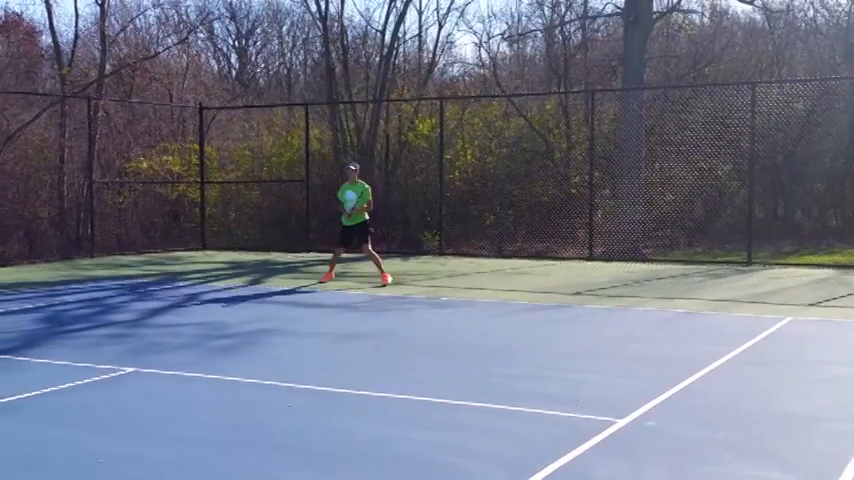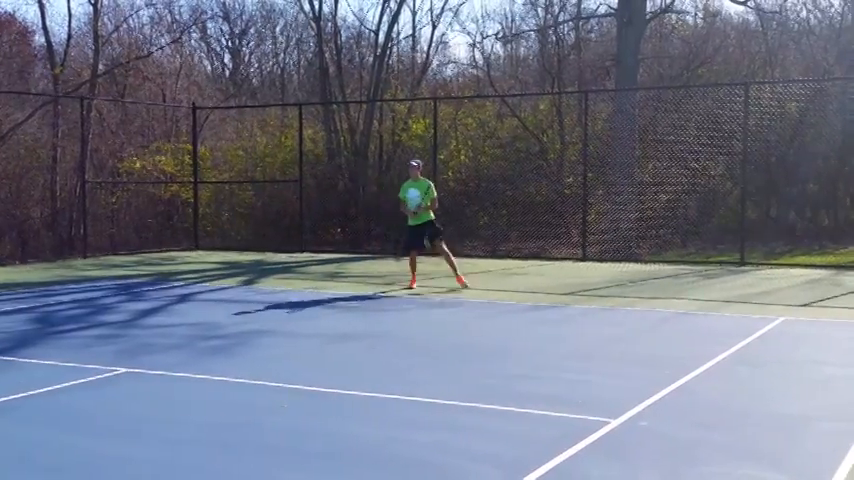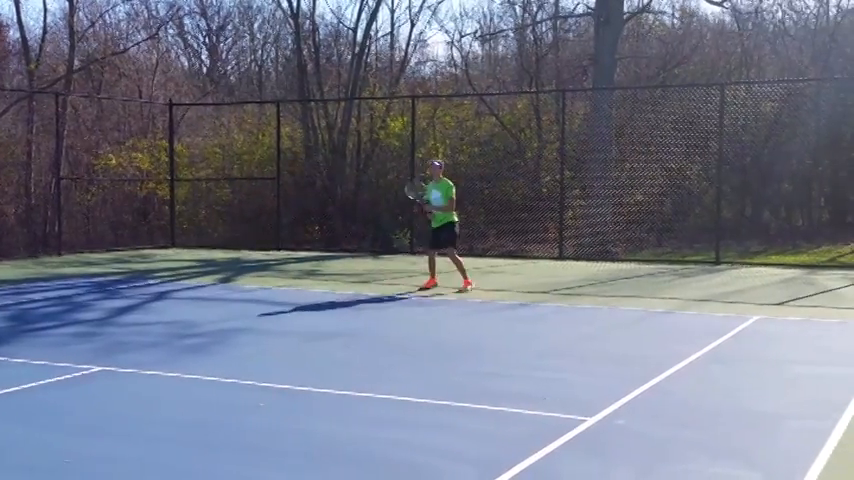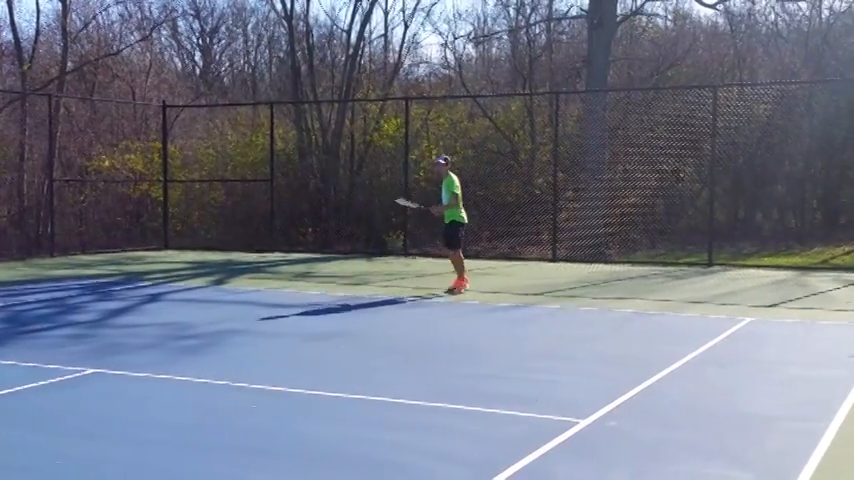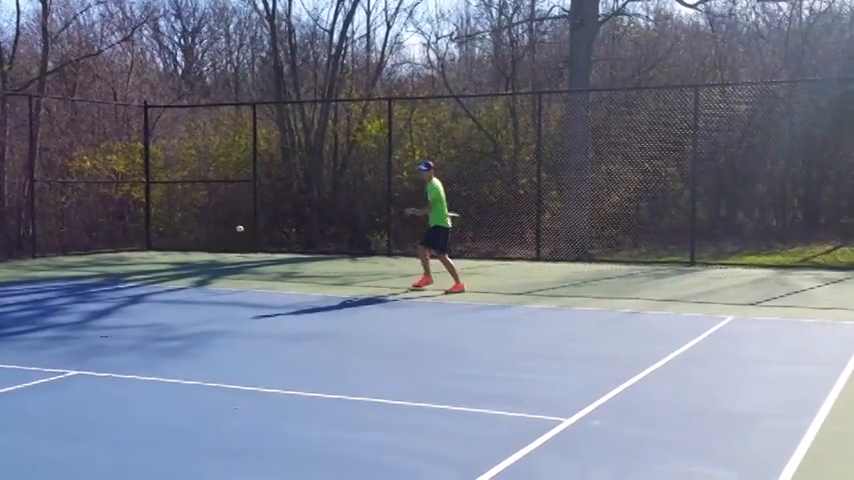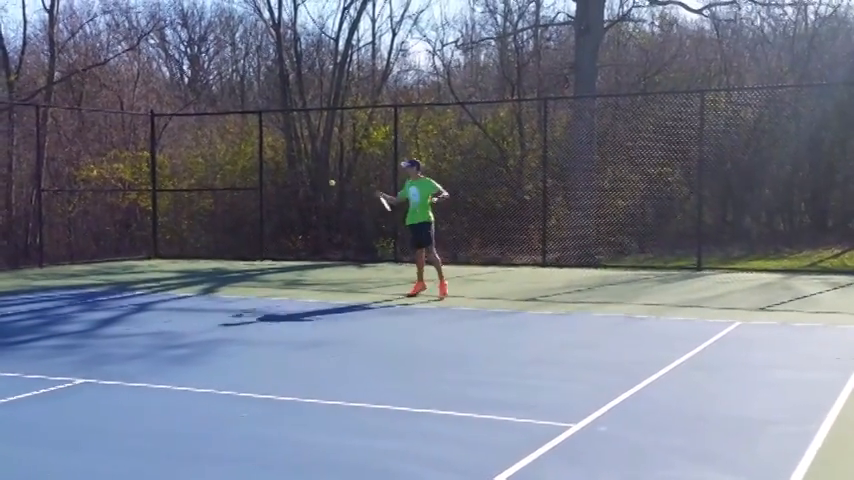
dt=0.5s
person 1, frame 1
left shoulder: (364, 187)
right shoulder: (344, 187)
left elbow: (370, 207)
left wrist: (358, 210)
right wrist: (345, 212)
left hip: (361, 222)
right hip: (347, 223)
left knee: (367, 249)
right knee: (338, 250)
left ankle: (384, 275)
right ankle: (330, 273)
person 1, frame 2
left shoulder: (428, 184)
right shoulder: (405, 186)
left elbow: (435, 205)
right elbow: (402, 206)
left wrist: (422, 209)
right wrist: (408, 212)
left hip: (428, 220)
right hip: (413, 223)
left knee: (442, 248)
right knee: (412, 253)
left ankle: (458, 276)
right ankle: (413, 278)
person 1, frame 3
left shoulder: (448, 185)
right shoulder: (430, 186)
left elbow: (451, 207)
left wrist: (433, 208)
right wrist: (429, 212)
left hip: (449, 222)
right hip: (436, 224)
left knee: (451, 253)
right knee: (431, 253)
left ankle: (467, 281)
right ankle: (433, 279)
person 1, frame 4
left shoulder: (451, 180)
right shoulder: (446, 180)
left elbow: (456, 203)
left wrist: (439, 208)
right wrist: (441, 210)
left hip: (456, 220)
right hip: (450, 220)
left knee: (455, 251)
right knee: (451, 251)
left ankle: (462, 281)
right ankle: (461, 278)
person 1, frame 5
left shoulder: (432, 185)
right shoulder: (433, 184)
left elbow: (429, 209)
left wrist: (414, 211)
left hip: (440, 225)
right hip: (436, 225)
left knee: (441, 255)
right knee: (422, 249)
left ankle: (459, 284)
right ankle: (427, 277)
person 1, frame 6
left shoulder: (427, 182)
right shoulder: (408, 184)
left elbow: (445, 194)
right elbow: (397, 200)
left wrist: (438, 198)
right wrist: (384, 196)
left hip: (425, 221)
right hip: (413, 222)
left knee: (430, 252)
right knee: (419, 254)
left ankle: (442, 281)
right ankle: (420, 283)
